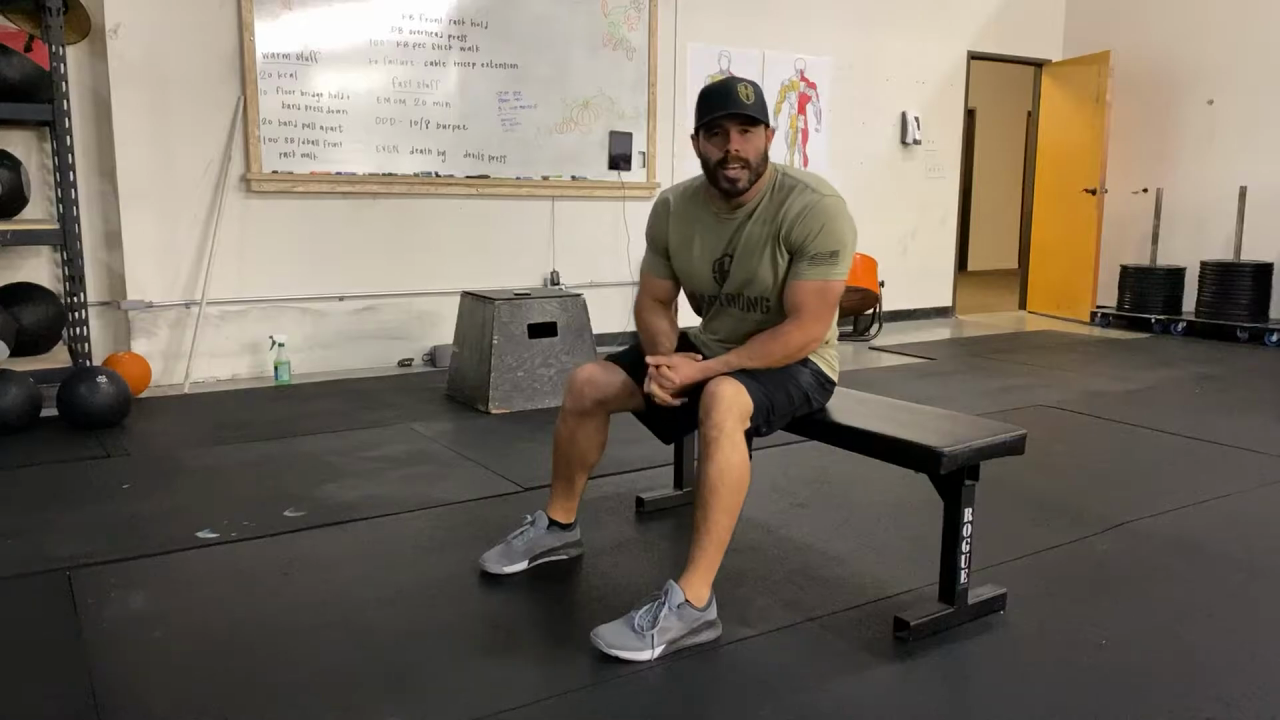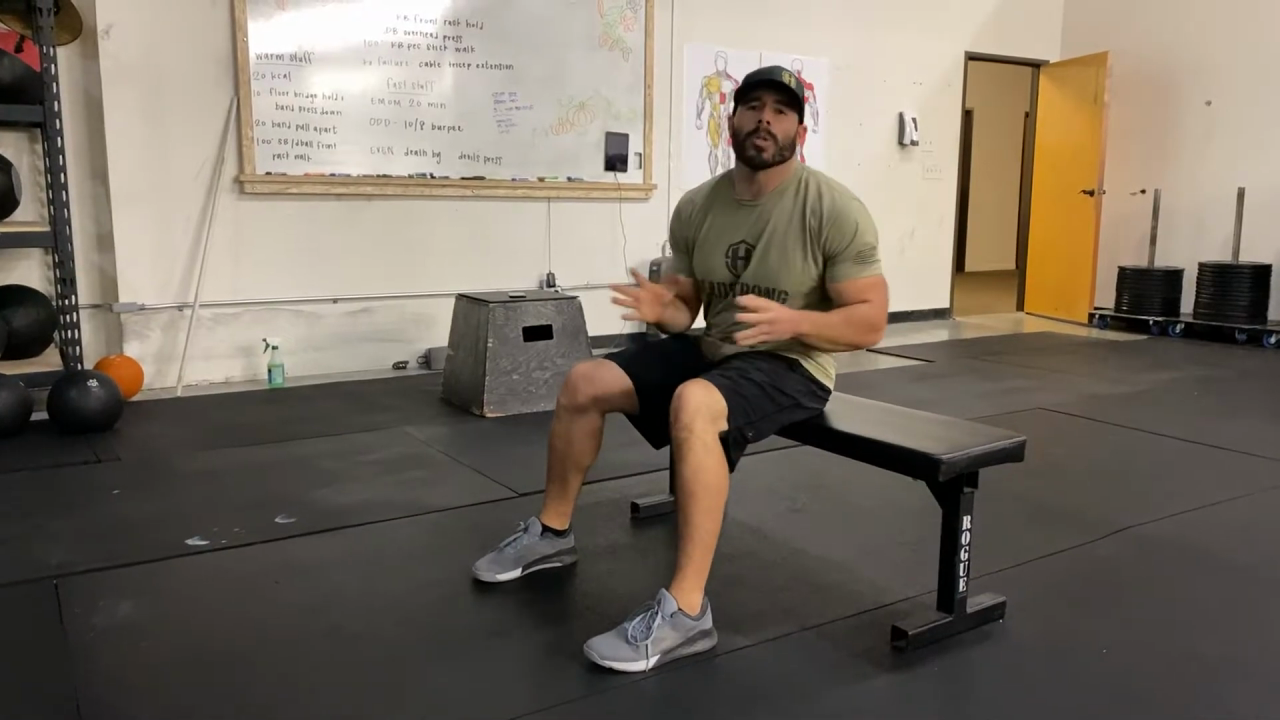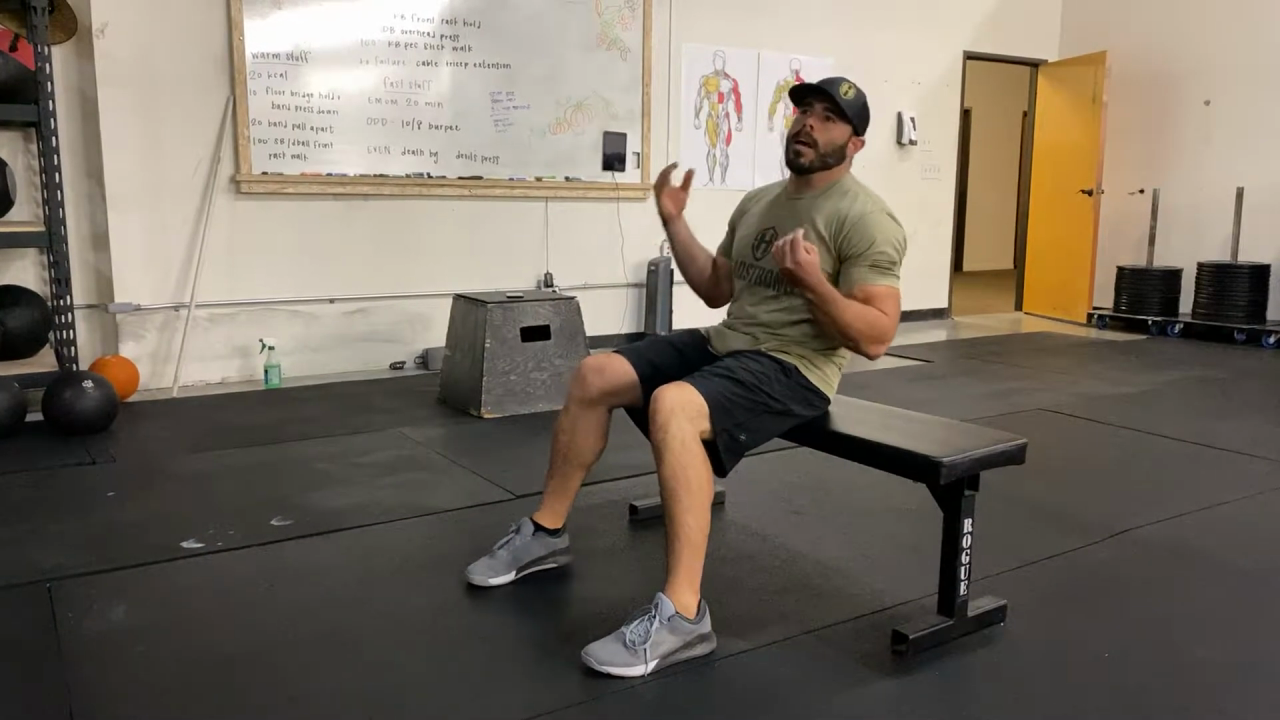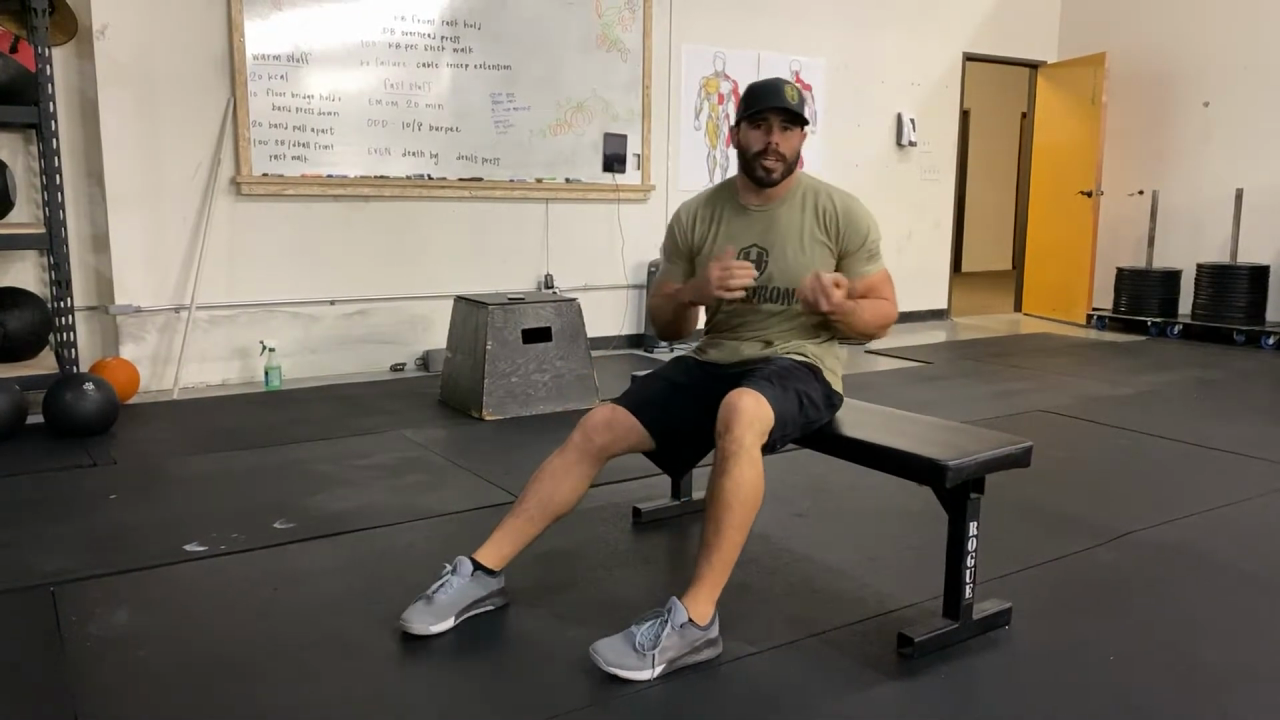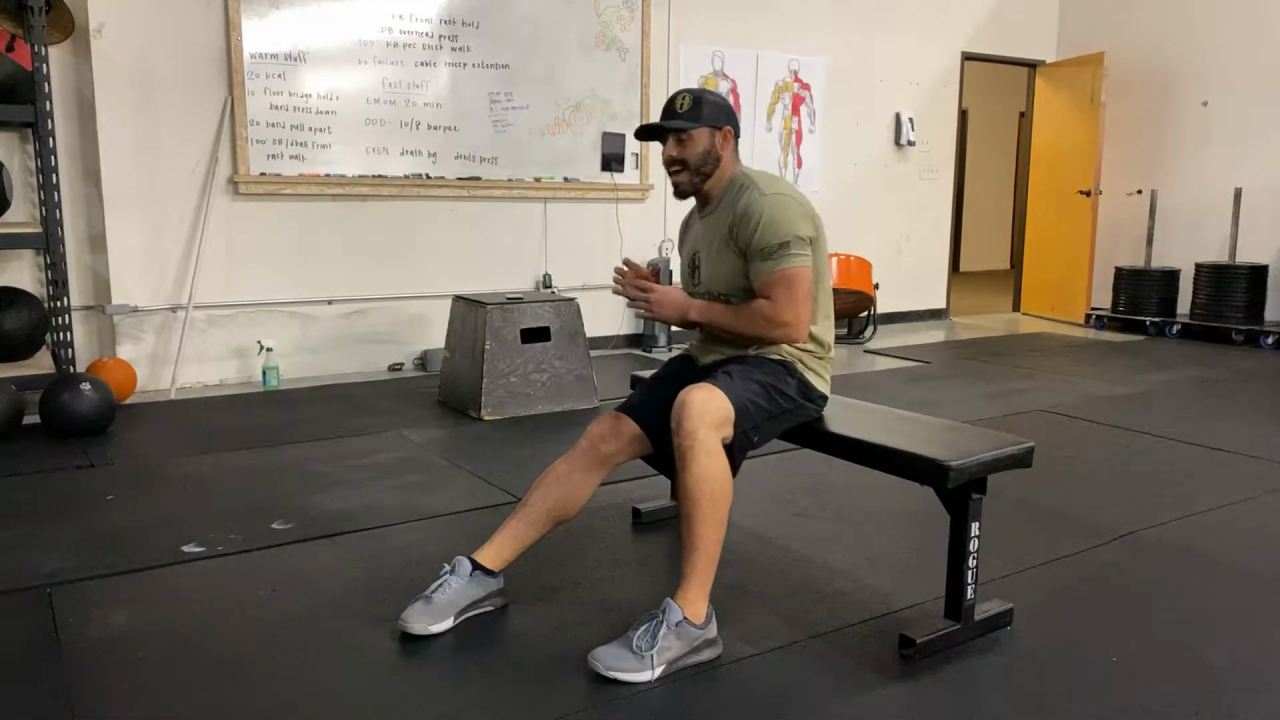
dt=1s
person 1, frame 1
left shoulder: (815, 209)
right shoulder: (673, 207)
left elbow: (805, 331)
right elbow: (653, 300)
left wrist: (701, 370)
right wrist: (667, 356)
left hip: (793, 361)
right hip: (711, 348)
left knee: (721, 401)
right knee: (587, 384)
left ankle: (691, 602)
right ankle: (558, 525)
person 1, frame 2
left shoulder: (835, 210)
right shoulder: (697, 206)
left elbow: (868, 323)
right elbow: (685, 309)
left wrist: (792, 321)
right wrist: (661, 309)
left hip: (791, 365)
right hip: (711, 348)
left knee: (693, 405)
right knee: (584, 382)
left ankle: (685, 610)
right ankle: (552, 532)
person 1, frame 3
left shoulder: (865, 218)
right shoulder: (758, 201)
left elbow: (875, 338)
right elbow: (717, 289)
left wrist: (813, 282)
right wrist: (675, 224)
left hip: (793, 368)
right hip: (727, 343)
left knee: (671, 407)
right knee: (594, 375)
left ankle: (682, 613)
right ankle: (545, 533)
person 1, frame 4
left shoulder: (839, 213)
right shoulder: (696, 215)
left elbow: (881, 313)
right elbow: (666, 326)
left wrist: (840, 309)
right wrist: (695, 292)
left hip: (798, 367)
right hip: (714, 360)
left knee: (738, 416)
right knee: (598, 428)
left ankle: (693, 619)
right ankle: (482, 572)
person 1, frame 5
left shoulder: (766, 206)
right shoulder: (697, 219)
left elbow: (786, 322)
left wrist: (686, 308)
right wrist: (657, 296)
left hip: (785, 366)
right hip: (714, 361)
left knee: (694, 410)
right knee: (602, 439)
left ankle: (690, 619)
right ankle: (479, 572)
